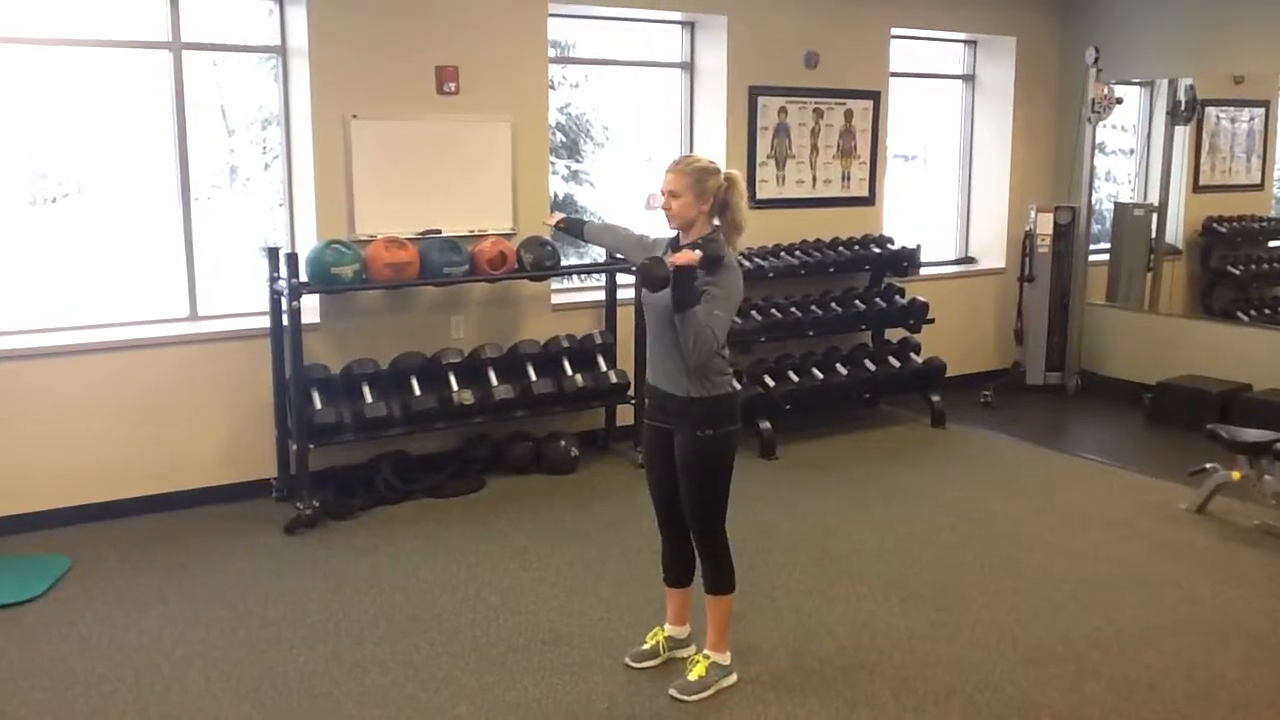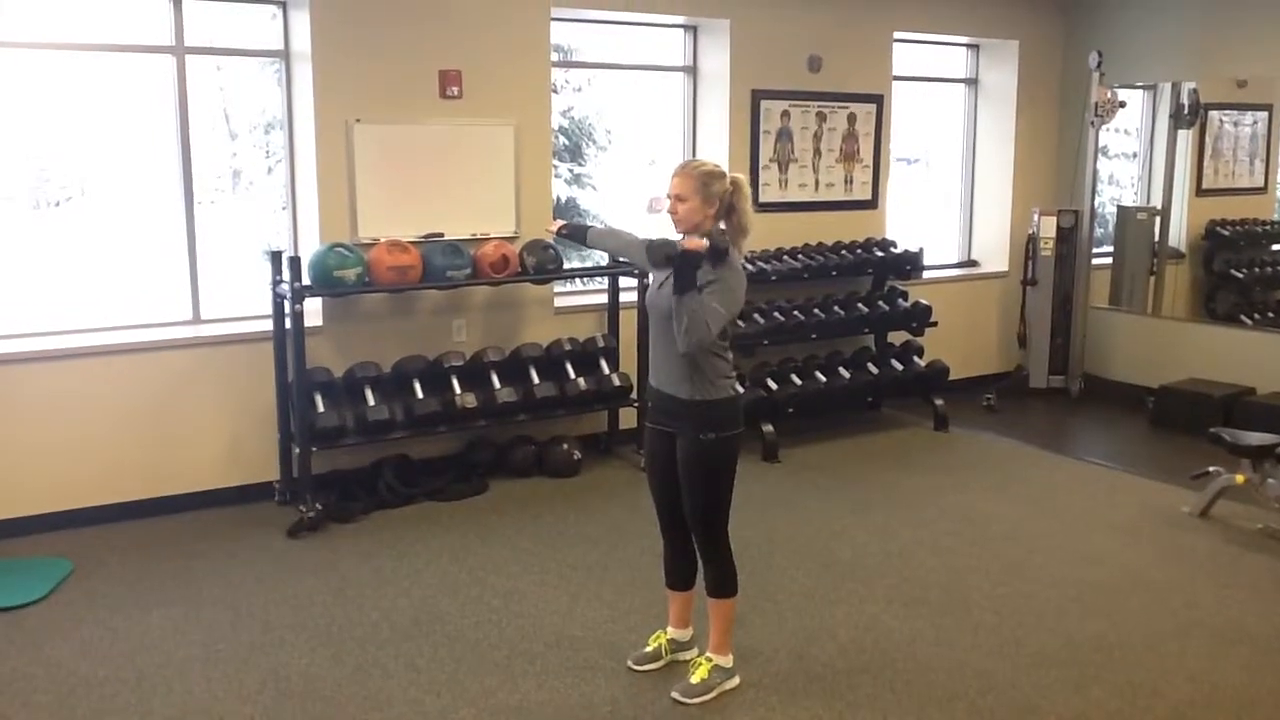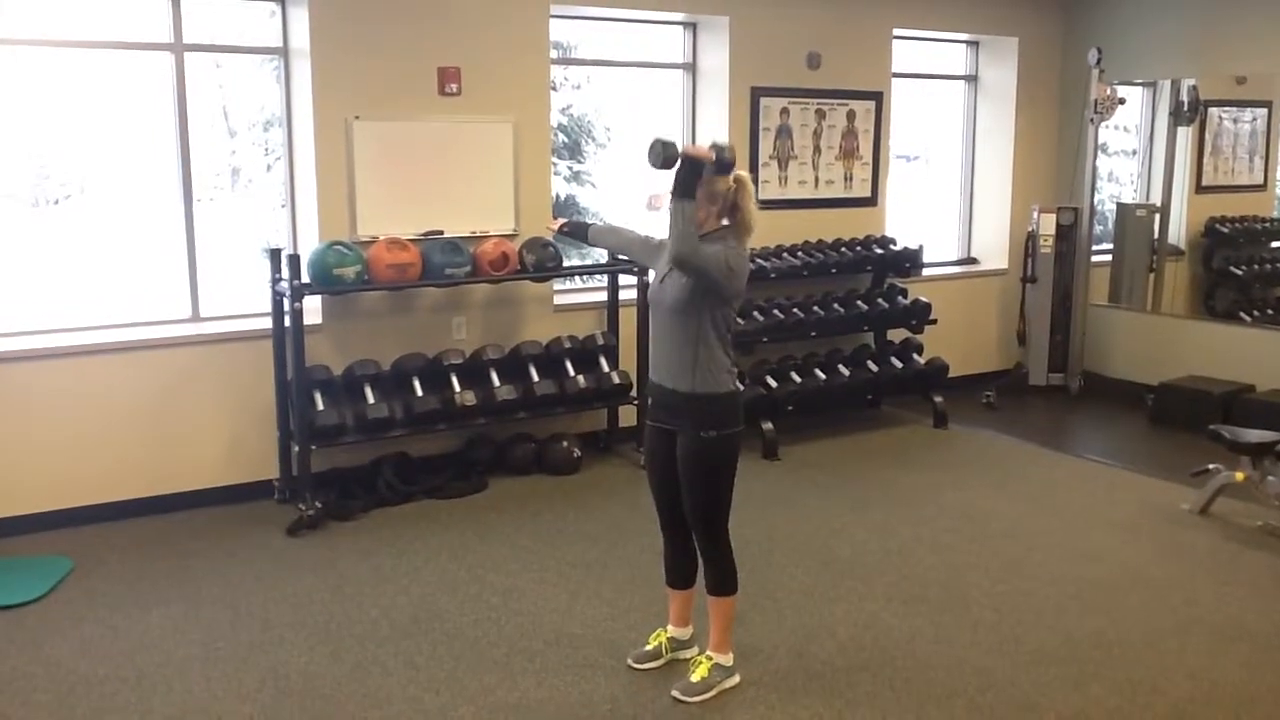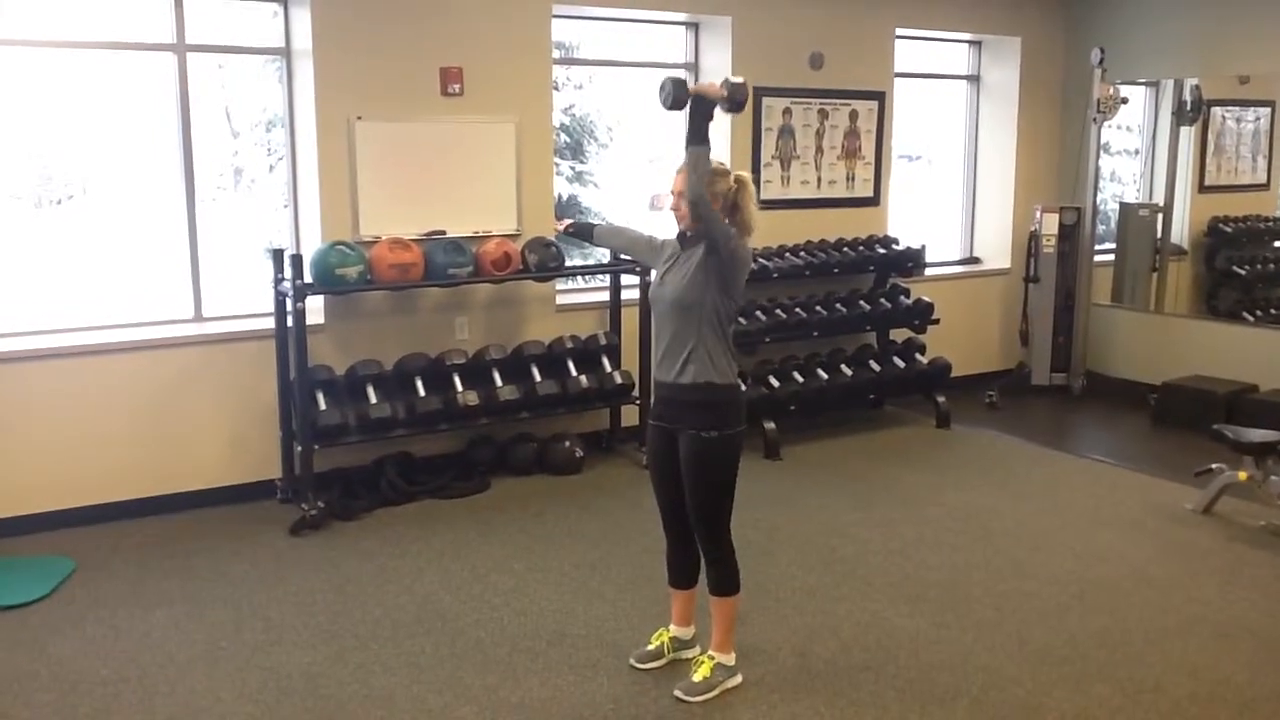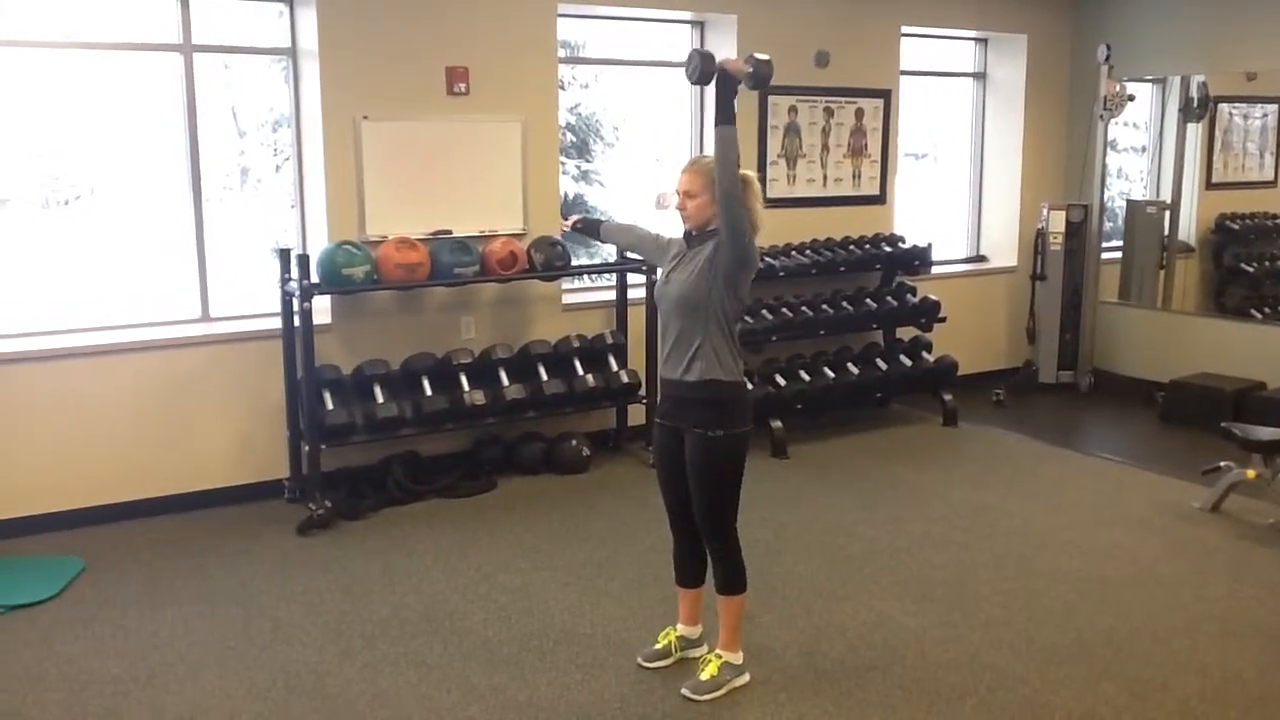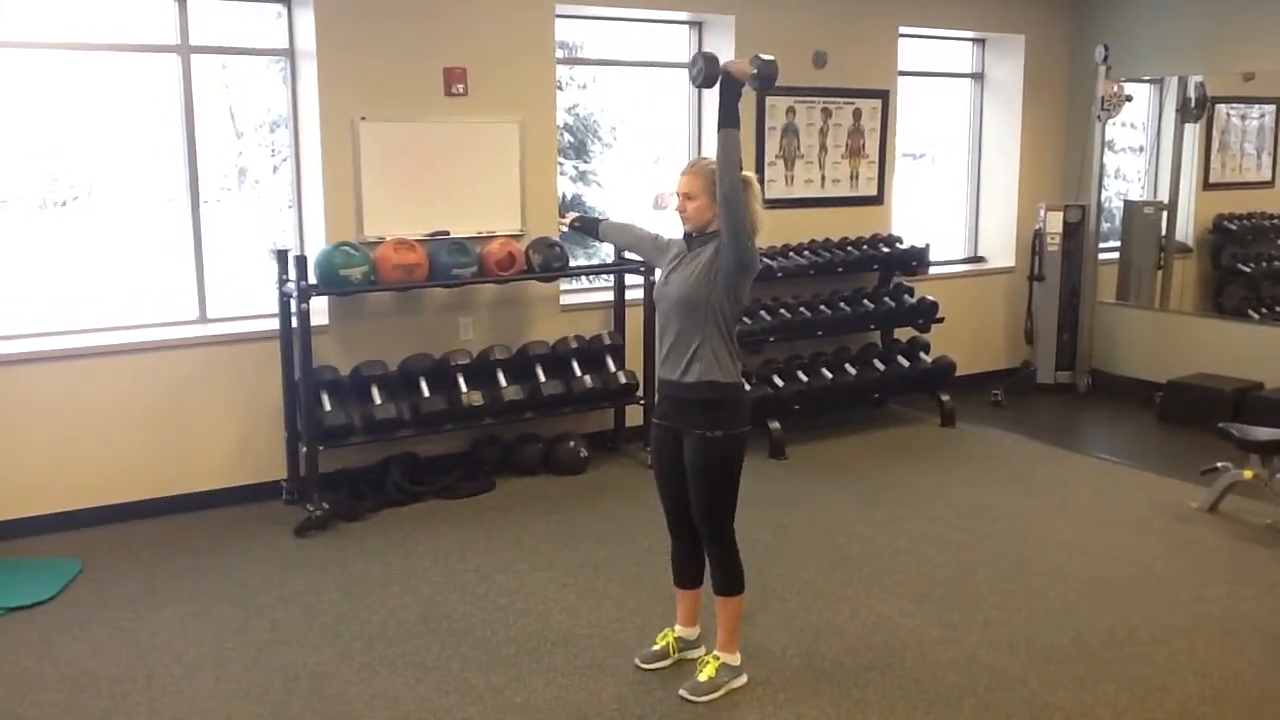
dt=0.4s
person 1, frame 1
left shoulder: (720, 267)
right shoulder: (663, 248)
left elbow: (701, 349)
right elbow: (619, 237)
left wrist: (684, 282)
right wrist: (568, 223)
left hip: (705, 415)
right hip: (662, 407)
left knee: (706, 532)
right knee: (672, 528)
left ankle: (718, 657)
right ankle: (676, 632)
person 1, frame 2
left shoulder: (724, 268)
right shoulder: (670, 253)
left elbow: (691, 338)
right elbow: (622, 242)
left wrist: (687, 270)
right wrist: (571, 230)
left hip: (708, 418)
right hip: (664, 409)
left knee: (709, 536)
right knee: (673, 531)
left ankle: (721, 660)
right ankle: (677, 635)
person 1, frame 3
left shoulder: (727, 258)
right shoulder: (670, 249)
left elbow: (684, 253)
right elbow: (624, 238)
left wrist: (690, 175)
right wrist: (571, 228)
left hip: (709, 414)
right hip: (664, 406)
left knee: (709, 534)
right knee: (673, 530)
left ankle: (721, 658)
right ankle: (678, 634)
person 1, frame 4
left shoulder: (728, 254)
right shoulder: (672, 250)
left elbow: (701, 202)
right elbow: (626, 239)
left wrist: (700, 118)
right wrist: (576, 229)
left hip: (711, 411)
right hip: (667, 406)
left knee: (711, 534)
right knee: (676, 530)
left ankle: (723, 658)
right ankle: (680, 634)
person 1, frame 5
left shoulder: (733, 253)
right shoulder: (677, 250)
left elbow: (731, 182)
right elbow: (631, 236)
left wrist: (726, 98)
right wrist: (582, 224)
left hip: (716, 409)
right hip: (673, 405)
left knee: (717, 533)
right knee: (683, 529)
left ankle: (730, 657)
right ankle: (687, 633)
person 1, frame 6
left shoulder: (733, 255)
right shoulder: (677, 251)
left elbow: (733, 181)
right elbow: (630, 235)
left wrist: (730, 100)
right wrist: (580, 222)
left hip: (714, 410)
right hip: (670, 406)
left knee: (714, 533)
right knee: (681, 529)
left ankle: (728, 658)
right ankle: (685, 634)
